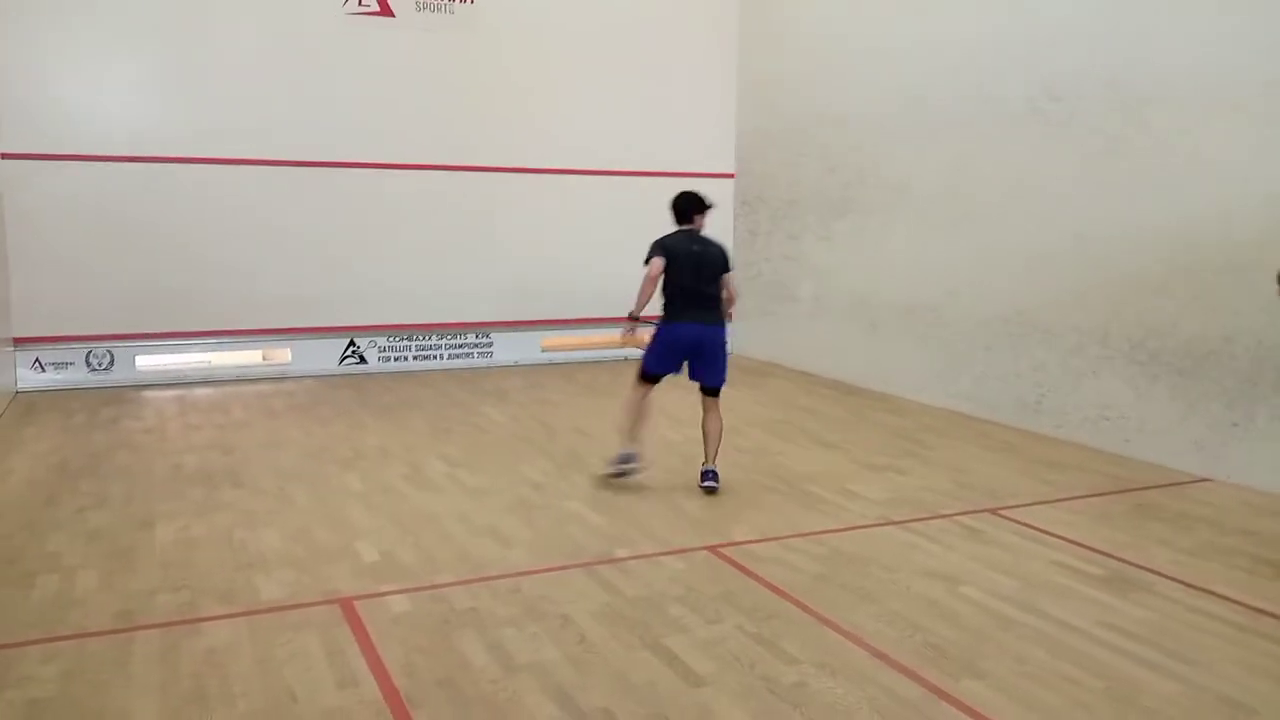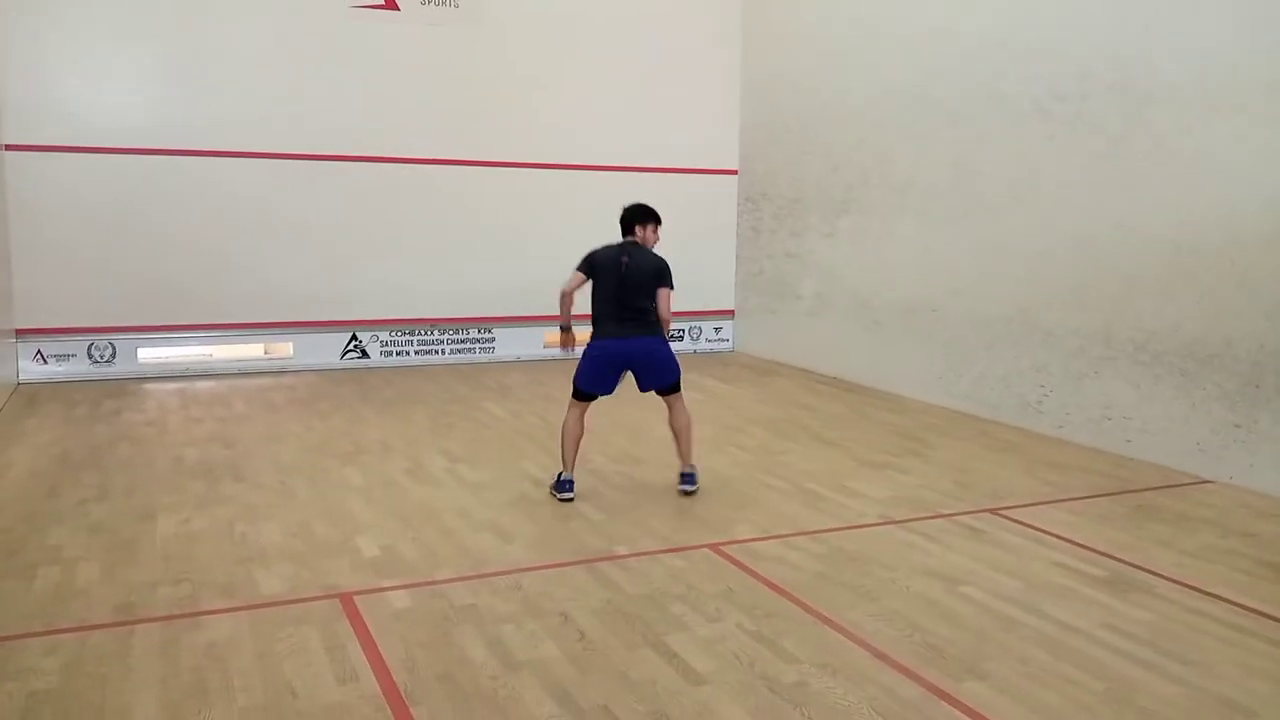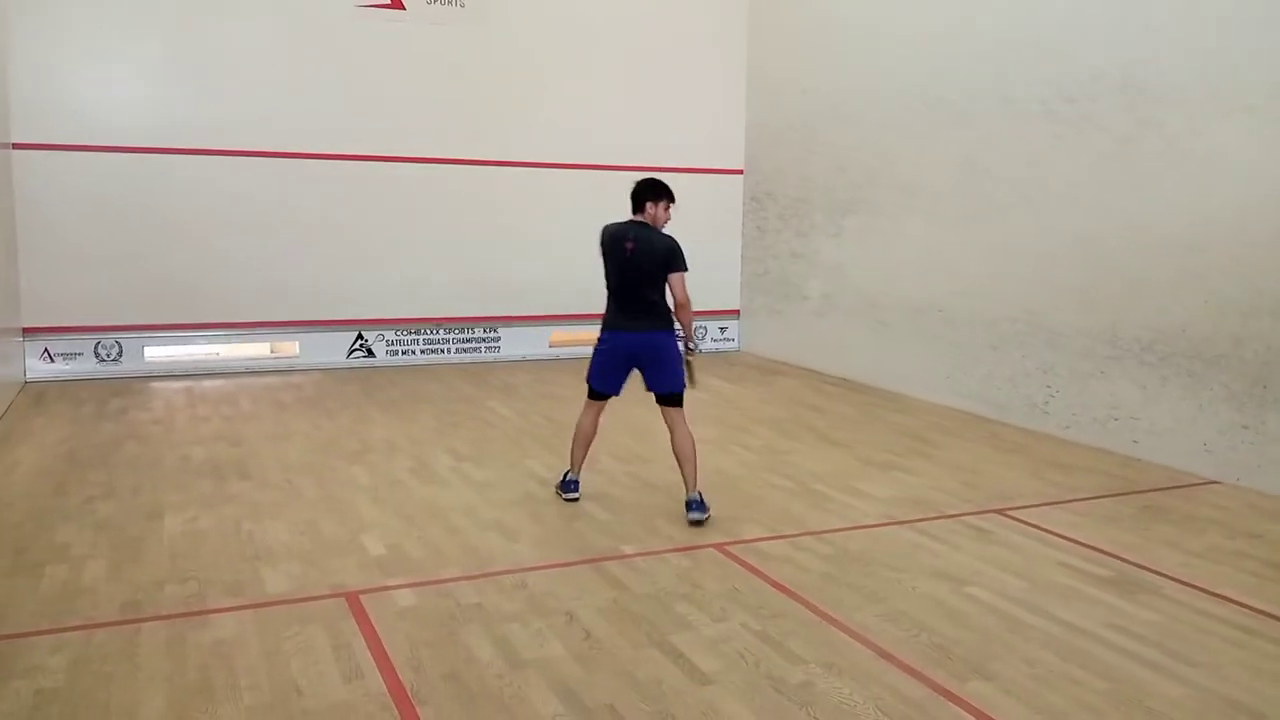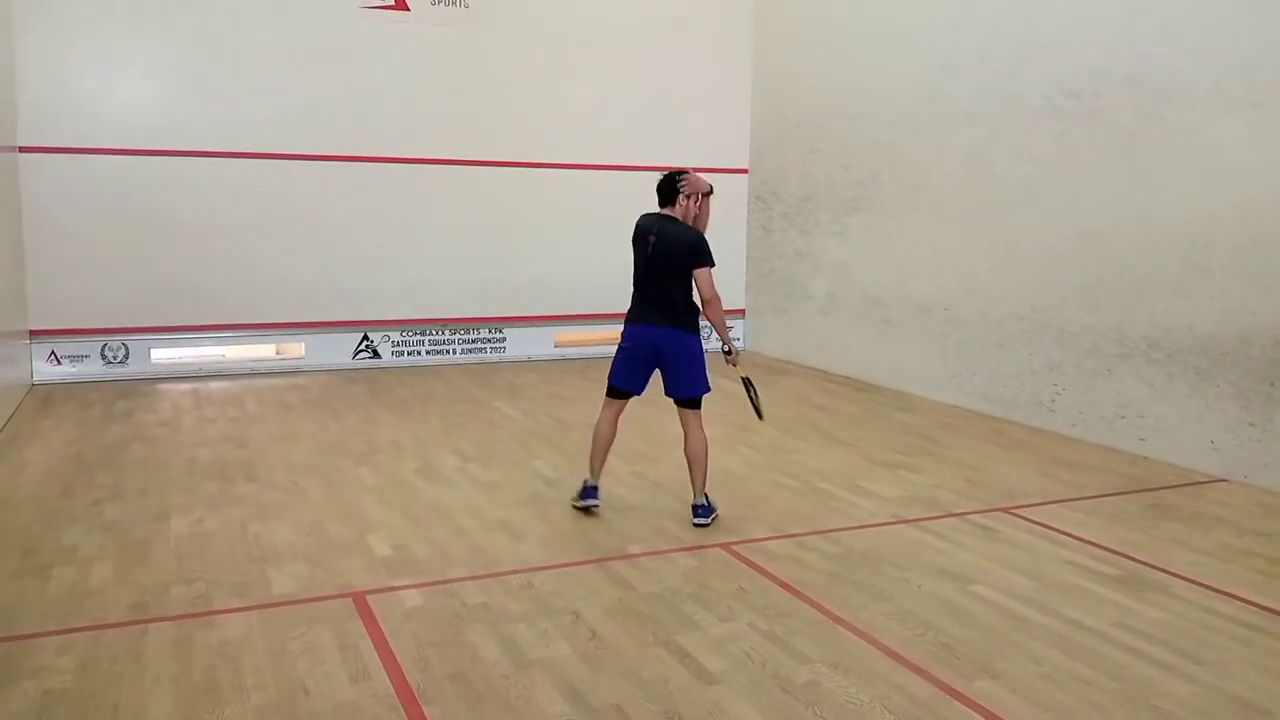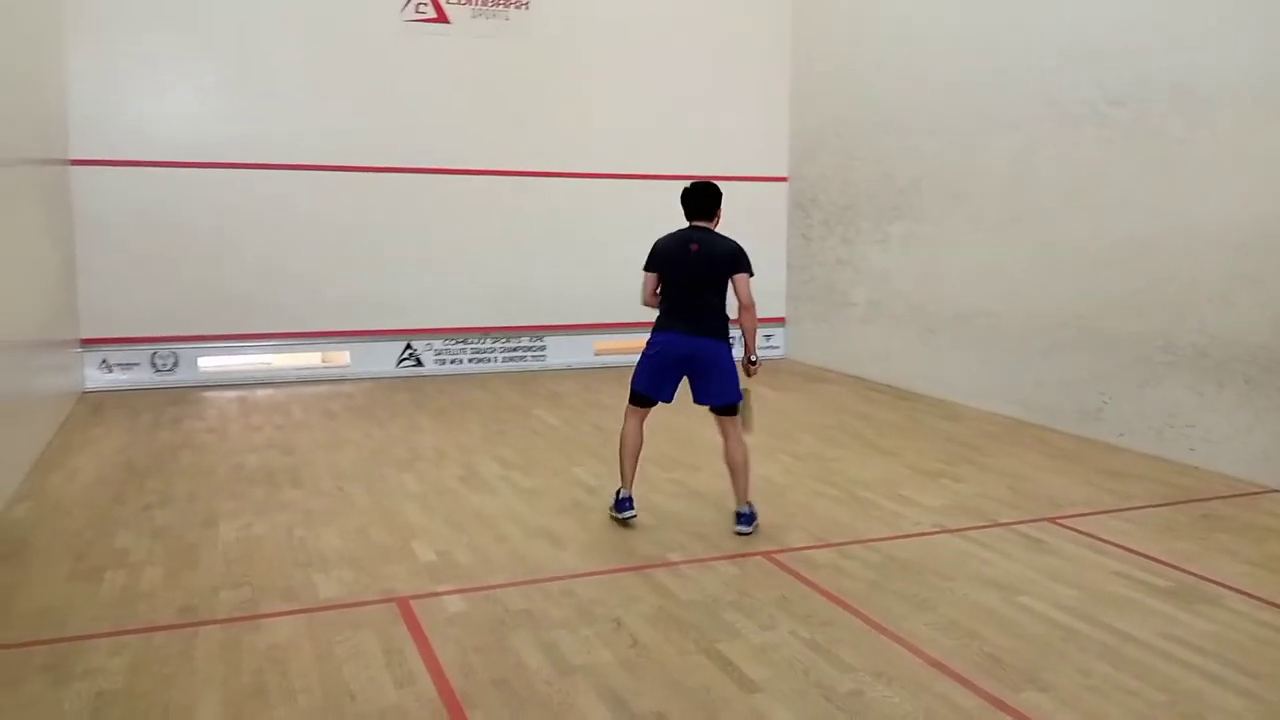
dt=0.3s
person 1, frame 1
left shoulder: (664, 245)
right shoulder: (717, 250)
left elbow: (652, 275)
right elbow: (731, 296)
left wrist: (634, 315)
left hip: (676, 329)
right hip: (712, 332)
left knee: (642, 388)
right knee: (710, 405)
left ankle: (629, 453)
right ankle: (709, 470)
person 1, frame 2
left shoulder: (597, 257)
right shoulder: (658, 264)
left elbow: (567, 290)
right elbow: (664, 315)
left wrist: (565, 328)
right wrist: (656, 343)
left hip: (605, 343)
right hip: (649, 342)
left knee: (576, 408)
right knee: (675, 401)
left ankle: (566, 480)
right ankle: (687, 473)
person 1, frame 3
left shoulder: (609, 234)
right shoulder: (667, 246)
right elbow: (681, 302)
left wrist: (655, 224)
right wrist: (690, 339)
left hip: (615, 335)
right hip: (657, 338)
left knee: (592, 408)
right knee: (676, 419)
left ankle: (571, 481)
right ankle: (693, 500)
person 1, frame 4
left shoulder: (643, 225)
right shoulder: (693, 240)
right elbow: (709, 298)
left wrist: (704, 193)
right wrist: (728, 343)
left hip: (638, 331)
right hip: (680, 337)
left knee: (611, 408)
right knee: (692, 422)
left ankle: (591, 487)
right ankle: (700, 503)
person 1, frame 5
left shoulder: (664, 245)
right shoulder: (732, 250)
left elbow: (648, 298)
right elbow: (747, 305)
right wrist: (751, 355)
left hip: (668, 340)
right hip: (714, 345)
left knee: (634, 414)
right knee: (731, 429)
left ankle: (624, 499)
right ankle: (744, 512)
